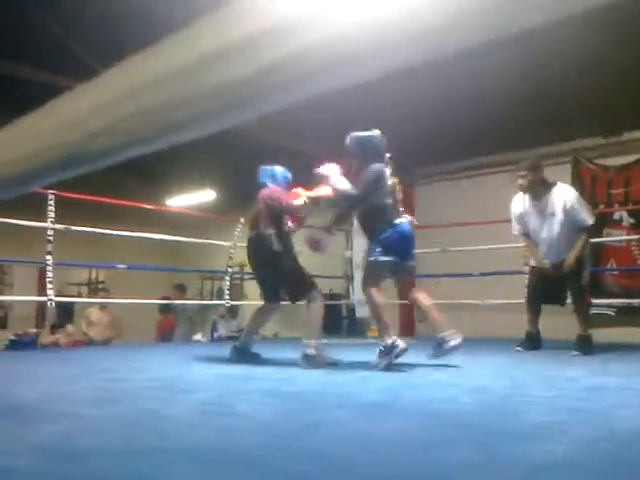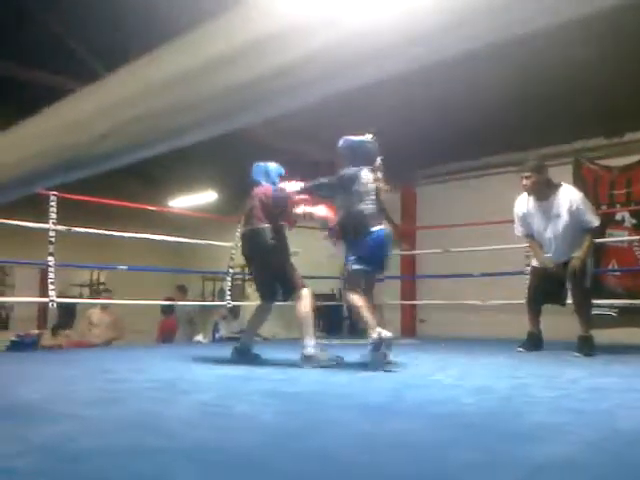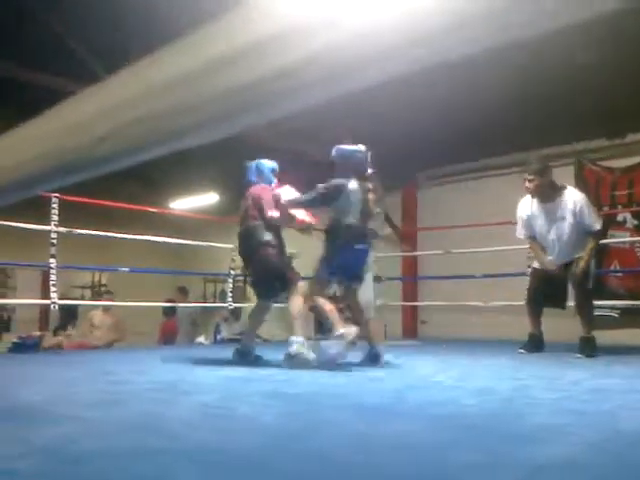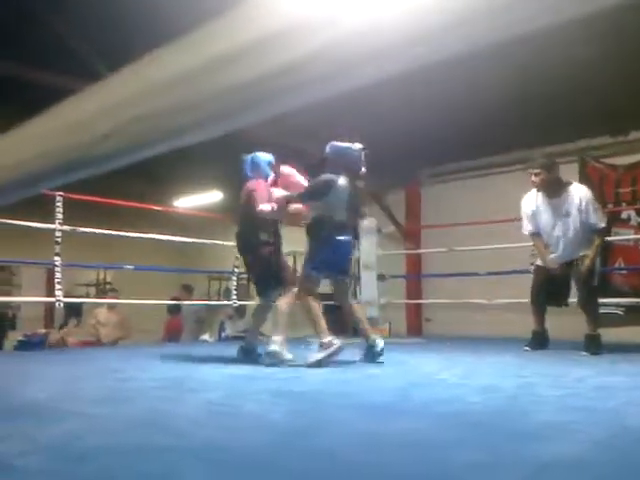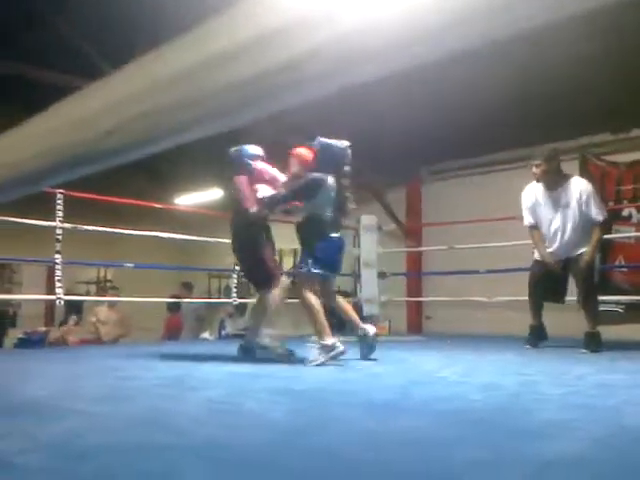
dt=0.1s
person 1, frame 1
left shoulder: (375, 170)
right shoulder: (375, 170)
left elbow: (355, 198)
right elbow: (347, 209)
left wrist: (336, 181)
right wrist: (330, 226)
left hip: (389, 232)
right hip: (400, 230)
left knee: (370, 286)
right knee: (410, 289)
left ankle: (390, 341)
right ankle: (446, 334)
person 1, frame 2
left shoulder: (352, 174)
right shoulder: (371, 176)
left elbow: (320, 188)
left hip: (365, 236)
right hip: (379, 234)
left knee: (351, 290)
right knee: (366, 291)
left ankle: (376, 334)
right ankle: (379, 338)
person 1, frame 3
left shoulder: (339, 186)
right shoulder: (362, 188)
left elbow: (310, 201)
left wrist: (287, 201)
left hip: (343, 248)
right hip: (359, 249)
left knee: (315, 293)
right knee: (351, 299)
left ankle: (342, 331)
right ankle: (373, 349)
person 1, frame 4
left shoulder: (329, 180)
right shoulder: (351, 185)
left elbow: (302, 197)
left wrist: (281, 199)
left hip: (327, 243)
right hip: (344, 242)
left knee: (305, 292)
right knee: (342, 297)
left ankle: (327, 341)
right ankle: (372, 342)
person 1, frame 5
left shoulder: (317, 179)
right shoulder: (335, 181)
left elbow: (286, 197)
left wrist: (266, 203)
right wrist: (297, 174)
left hip: (320, 242)
right hip: (331, 239)
left knee: (305, 290)
right knee: (329, 293)
left ankle: (329, 342)
right ankle: (364, 330)
person 2, frame 1
left shoulder: (261, 199)
right shoulder: (272, 193)
right elbow: (295, 208)
left hip: (260, 255)
right hip: (275, 253)
left knee: (272, 302)
right knee: (313, 294)
left ankle: (241, 346)
right ankle: (311, 351)
person 2, frame 2
left shoulder: (256, 196)
right shoulder: (269, 191)
right elbow: (284, 212)
left hip: (254, 252)
right hip: (269, 249)
left knee: (267, 301)
right knee: (302, 293)
left ankle: (242, 347)
right ankle: (310, 350)
person 2, frame 3
left shoulder: (253, 194)
right shoulder: (263, 190)
right elbow: (272, 217)
right wrist: (287, 215)
left hip: (252, 250)
right hip: (265, 247)
left knee: (266, 300)
right knee: (294, 288)
left ankle: (245, 348)
right ankle: (298, 348)
person 2, frame 4
left shoulder: (252, 187)
right shoulder: (257, 185)
right elbow: (262, 211)
right wrist: (280, 206)
left hip: (252, 247)
right hip: (261, 245)
left knee: (268, 297)
right knee: (287, 289)
left ankle: (248, 346)
right ankle: (275, 346)
person 2, frame 5
left shoulder: (258, 180)
right shoulder: (242, 182)
right elbow: (251, 212)
left hip: (257, 243)
right hip: (250, 243)
left knee: (267, 293)
right knee: (279, 283)
left ankle: (250, 342)
right ankle: (263, 339)
person 3, frame 1
left shoulder: (566, 195)
right shoulder: (518, 203)
left elbow: (586, 226)
right elbow: (525, 235)
left wrist: (575, 255)
right wrist: (539, 260)
left hip: (570, 255)
right hip: (541, 258)
left knee: (578, 292)
right knee: (532, 294)
left ankle: (583, 336)
right ankle: (532, 336)
person 3, frame 2
left shoulder: (571, 196)
right shoulder: (522, 203)
left elbow: (592, 227)
right elbow: (528, 236)
left wrist: (581, 257)
right wrist: (543, 260)
left hip: (573, 255)
right hip: (544, 258)
left knee: (580, 293)
right knee: (533, 295)
left ankle: (585, 338)
right ankle: (534, 337)
person 3, frame 3
left shoulder: (575, 198)
right shoulder: (525, 206)
left elbow: (595, 231)
right elbow: (531, 238)
left wrist: (585, 260)
right wrist: (544, 262)
left hip: (575, 257)
right hip: (545, 260)
left knee: (582, 295)
right knee: (533, 296)
left ankle: (587, 339)
right ankle: (535, 339)
person 3, frame 4
left shoulder: (581, 194)
right shoulder: (529, 200)
left elbow: (599, 229)
right elbow: (534, 234)
left wrist: (591, 258)
right wrist: (547, 260)
left hip: (580, 254)
right hip: (549, 257)
left knee: (587, 293)
right knee: (537, 294)
left ankle: (592, 336)
right ankle: (539, 336)
person 3, frame 5
left shoulder: (580, 187)
right shoulder: (530, 192)
left elbow: (599, 222)
right elbow: (533, 226)
left wrist: (591, 251)
right wrist: (544, 253)
left hip: (578, 250)
right hip: (547, 253)
left knee: (587, 290)
right knee: (534, 289)
left ankle: (592, 334)
right ankle: (537, 330)
